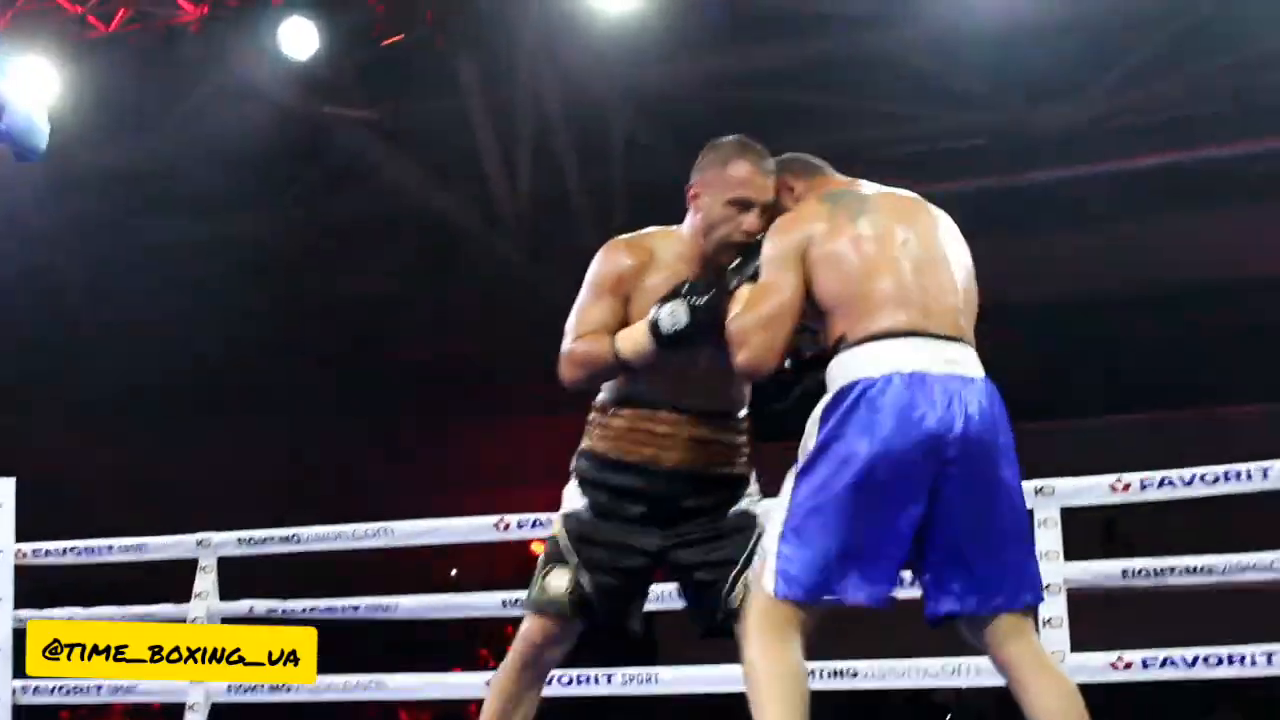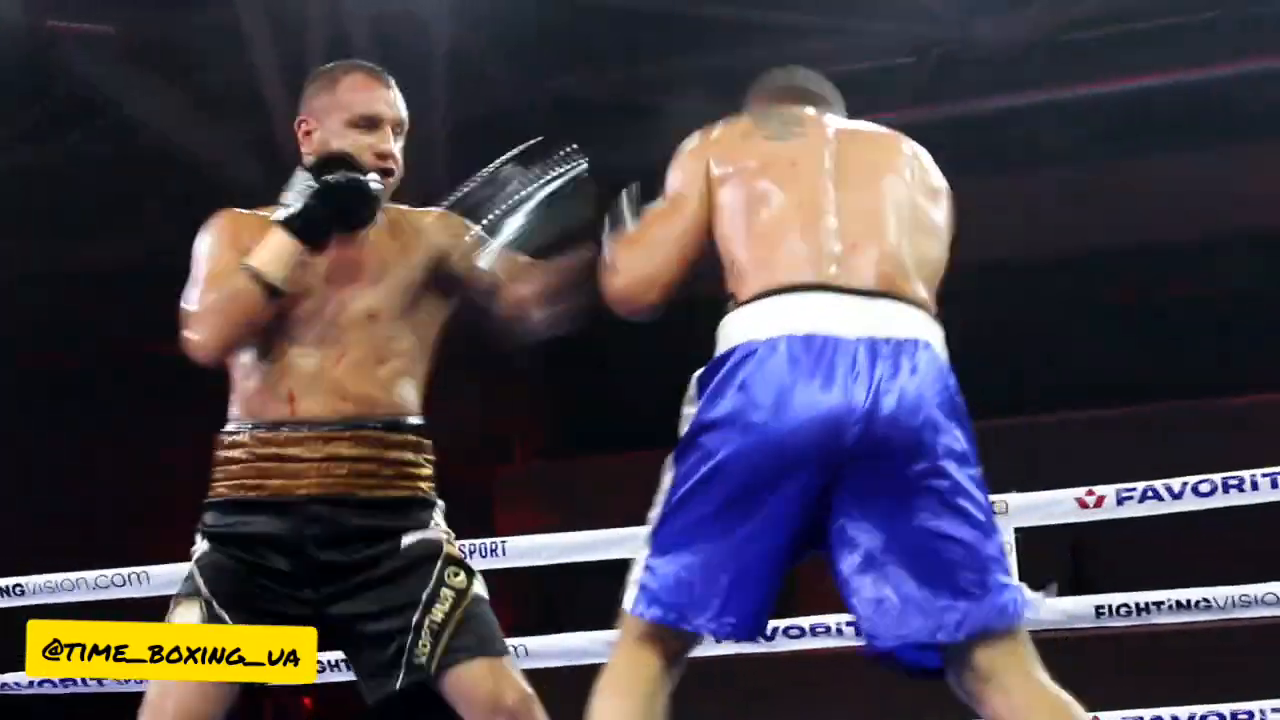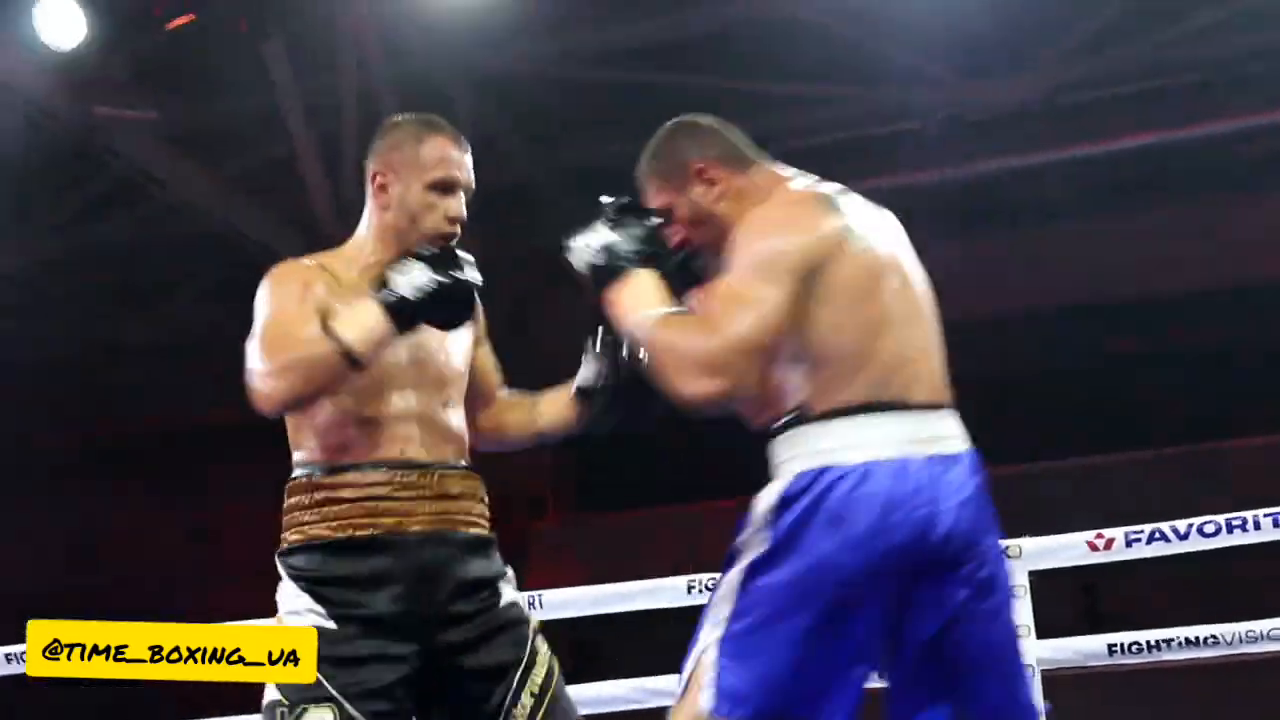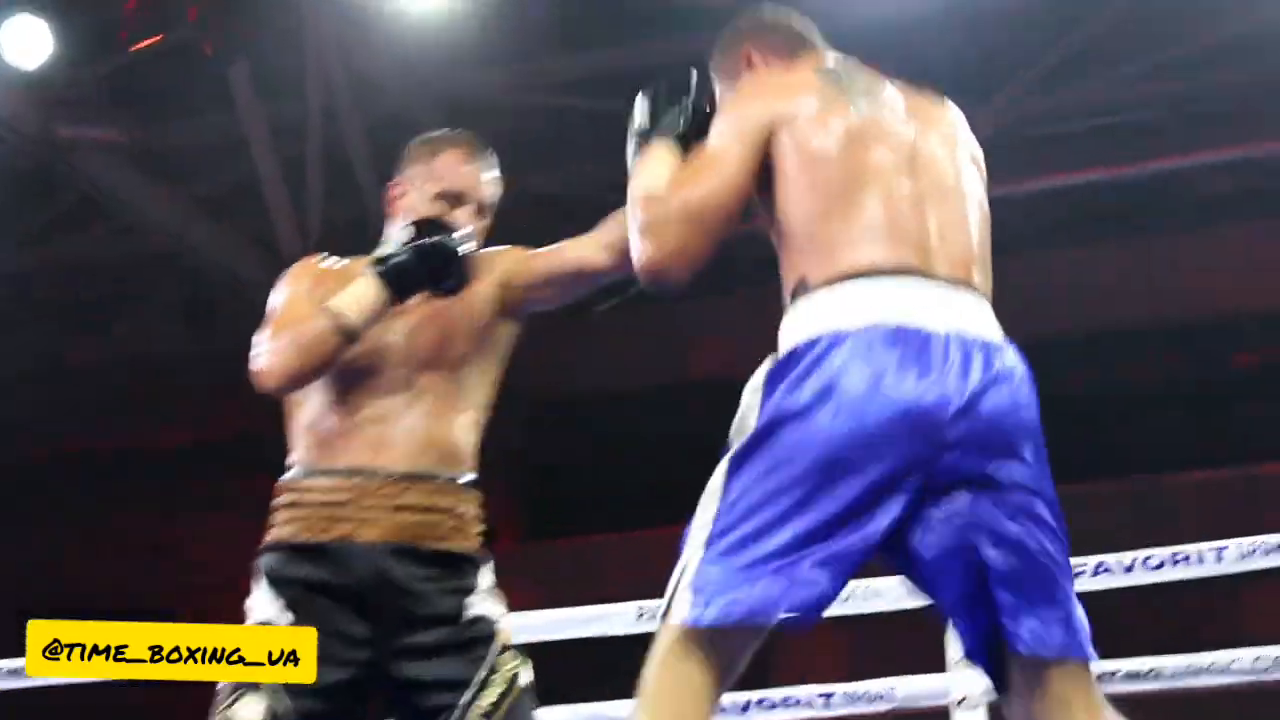
dt=0.7s
person 1, frame 1
left shoulder: (798, 224)
right shoulder: (932, 216)
left elbow: (755, 356)
left wrist: (743, 285)
left hip: (879, 402)
right hip: (972, 401)
left knee: (773, 612)
right knee: (1009, 631)
person 1, frame 2
left shoulder: (719, 145)
right shoulder: (915, 164)
left elbow: (633, 286)
left wrist: (634, 230)
left hip: (770, 376)
right hip: (904, 376)
person 1, frame 3
left shoulder: (776, 226)
right shoulder: (864, 219)
left elbow: (708, 378)
left wrist: (626, 280)
left hip: (845, 493)
right hip: (947, 487)
person 1, frame 4
left shoulder: (770, 95)
right shoulder: (942, 120)
left elbow: (663, 255)
left wrist: (656, 144)
left hip: (851, 366)
right hip: (983, 372)
left knee: (692, 649)
person 2, frame 1
right shoulder: (628, 260)
right elbow: (574, 366)
right wrist: (664, 326)
left hip: (715, 486)
right hip: (617, 478)
right knee: (539, 640)
person 2, frame 2
left shoulder: (428, 235)
right shoulder: (238, 231)
left elbow: (530, 303)
right elbow: (208, 339)
left wrist: (576, 246)
right wrist: (298, 227)
left hip: (388, 522)
right hip: (255, 522)
person 2, frame 3
left shoulder: (453, 297)
right shoulder: (300, 283)
left elbow: (492, 418)
right elbow: (274, 390)
left wrist: (588, 395)
right wrist: (389, 310)
left hip: (463, 564)
right hip: (339, 568)
person 2, frame 4
left shoulder: (497, 282)
right shoulder: (317, 280)
left elbow: (606, 255)
right elbow: (274, 369)
right wrist: (385, 281)
left hip: (439, 576)
right hip: (313, 571)
